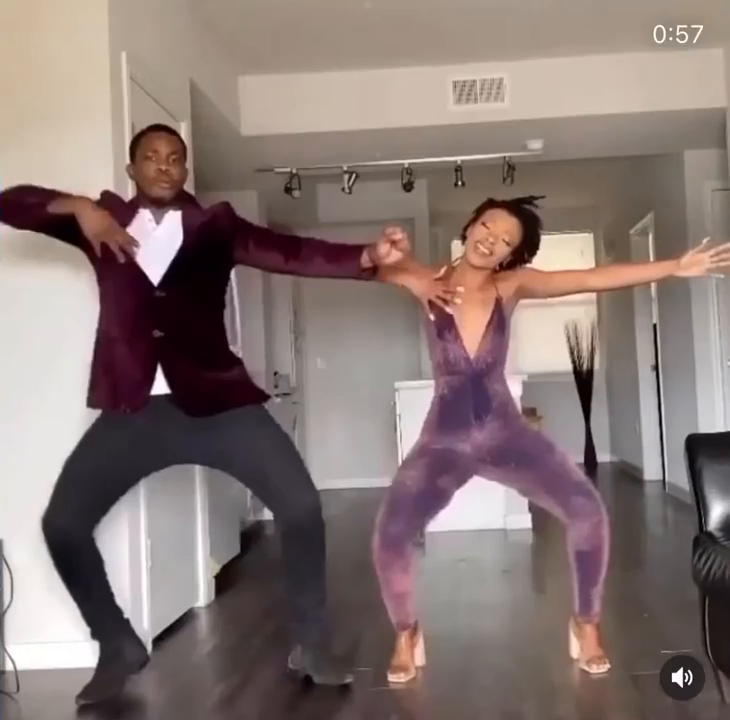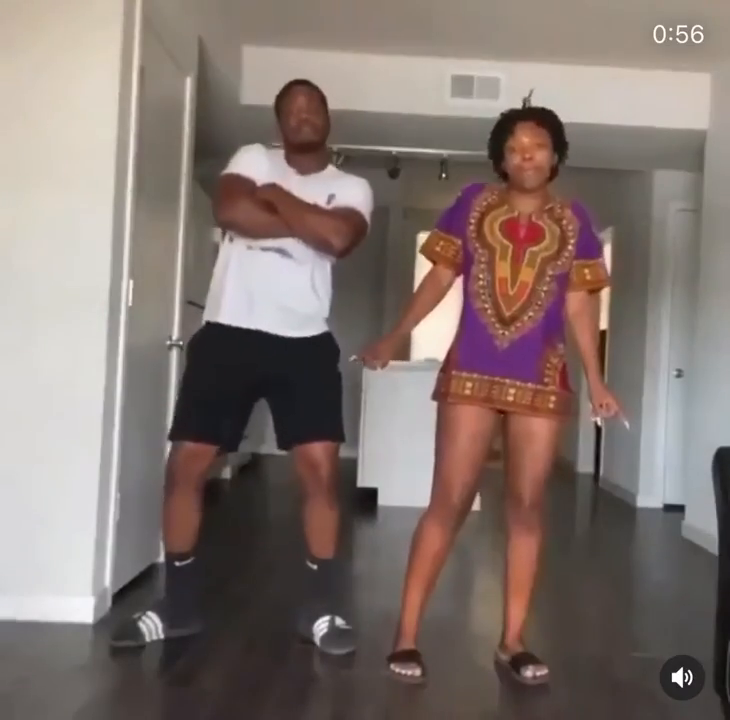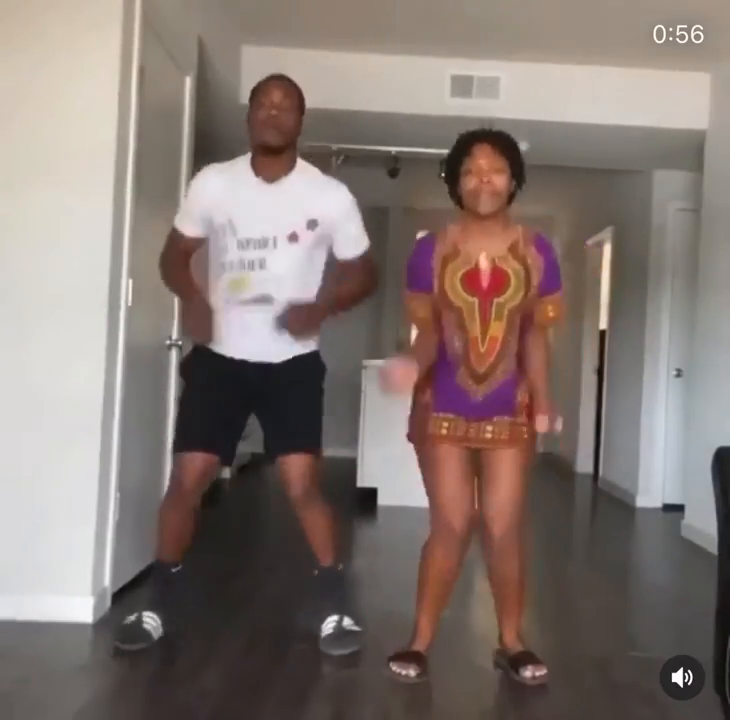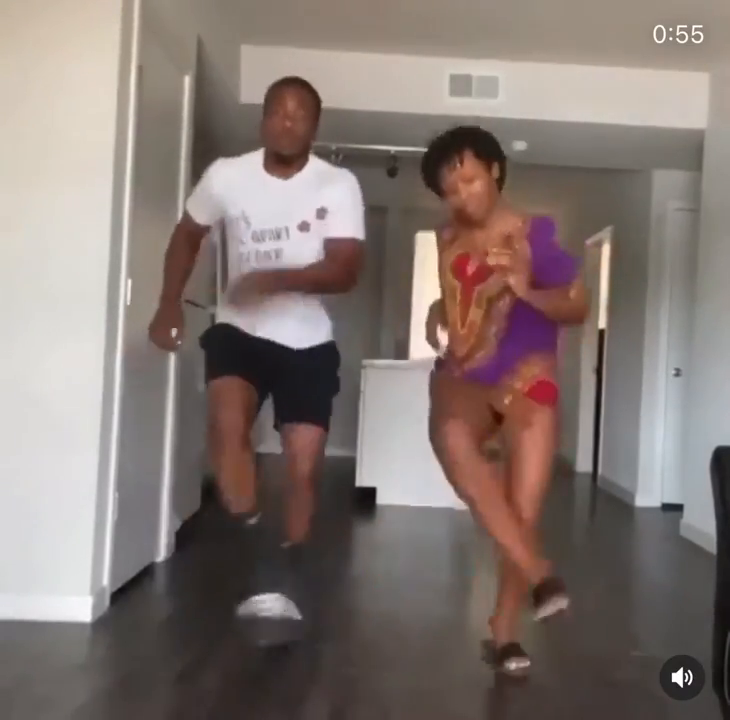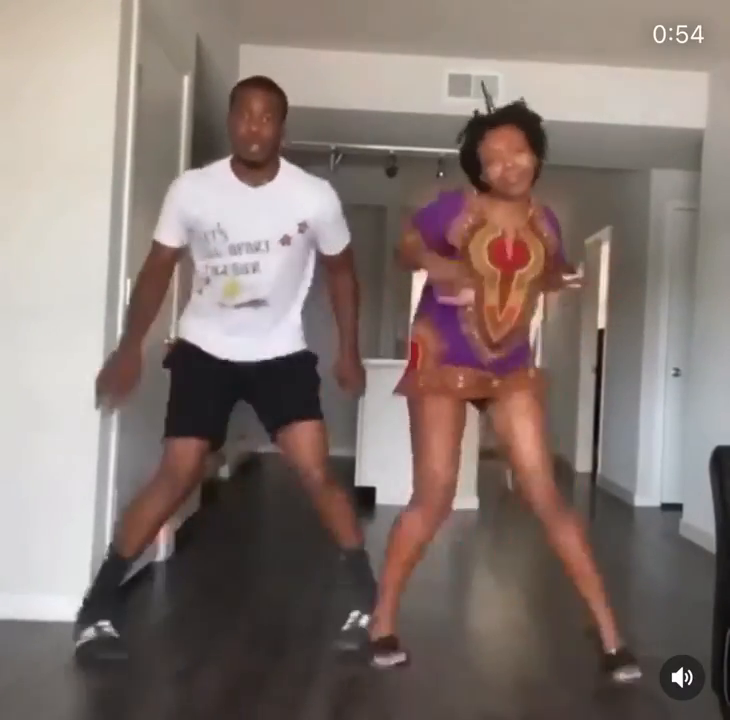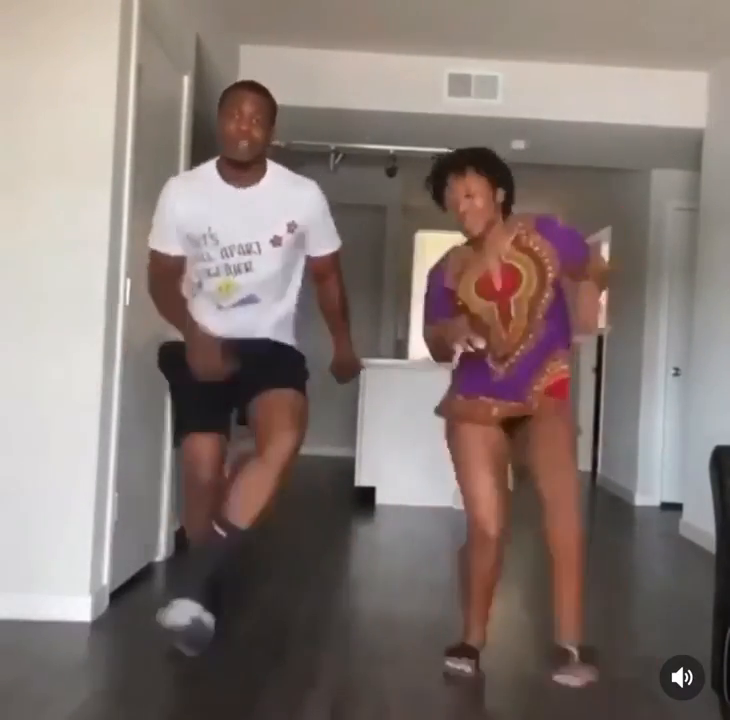
dt=0.7s
person 1, frame 1
left shoulder: (213, 226)
right shoulder: (103, 220)
left elbow: (289, 253)
left wrist: (366, 259)
right wrist: (75, 205)
left hip: (216, 400)
right hip: (133, 407)
left knee: (301, 507)
right knee: (62, 523)
left ankle: (310, 643)
right ankle: (118, 645)
person 1, frame 2
left shoulder: (353, 187)
right shoulder: (253, 158)
left elbow: (338, 237)
right elbow: (229, 211)
left wrist: (277, 198)
right wrist: (305, 220)
left hip: (304, 343)
right hip: (228, 334)
left knee: (320, 469)
right knee: (186, 464)
left ankle: (320, 607)
right ankle: (179, 602)
person 1, frame 3
left shoulder: (330, 196)
right shoulder: (211, 183)
left elbow: (361, 274)
right elbow: (175, 255)
left wrist: (318, 308)
right wrist: (193, 300)
left hip: (291, 362)
right hip: (219, 356)
left knee: (302, 486)
right knee: (187, 483)
left ankle: (333, 607)
right ankle: (160, 601)
person 1, frame 4
left shoulder: (339, 186)
right shoulder: (224, 175)
left elbow: (345, 271)
right elbow: (186, 235)
left wrist: (274, 280)
right wrist: (167, 308)
left hip: (308, 345)
right hip: (239, 331)
left knee: (303, 468)
right knee: (228, 418)
left ankle: (280, 581)
right ankle: (260, 570)
person 1, frame 5
left shoulder: (316, 196)
right shoulder: (191, 189)
left elbow: (341, 270)
right elbow: (158, 269)
left wrist: (349, 350)
right wrist: (129, 348)
left hip: (281, 353)
right hip: (206, 349)
left knee: (317, 473)
right knee: (177, 472)
left ankle: (363, 600)
right ankle: (99, 606)
person 1, frame 6
left shoulder: (303, 194)
right shoulder: (183, 192)
left elbow: (325, 274)
right elbow: (162, 279)
left wrist: (343, 344)
right wrist: (193, 335)
left hip: (271, 343)
right hip: (204, 346)
left knee: (283, 431)
right knee: (204, 473)
left ankle: (201, 573)
right ankle: (199, 595)
person 2, frame 1
left shoulder: (510, 286)
left elbow: (591, 279)
left wrist: (673, 267)
left hip: (505, 433)
right hip: (443, 440)
left knee: (587, 511)
right knee: (390, 535)
left ankle: (586, 625)
right ankle: (406, 636)
person 2, frame 2
left shoulder: (574, 220)
right shoulder: (473, 203)
left elbow: (579, 304)
right elbow: (439, 278)
left wrist: (596, 380)
right wrist: (394, 339)
left hip: (540, 382)
right hip: (471, 374)
left knee: (526, 507)
right knee: (449, 501)
left ankle: (512, 640)
right ankle: (406, 634)
person 2, frame 3
left shoulder: (537, 253)
right shoulder: (431, 251)
left elbow: (537, 333)
right elbow: (426, 334)
left wrist: (544, 399)
right wrist: (411, 366)
left hip: (508, 411)
right hip: (443, 408)
left knee: (503, 535)
right knee: (451, 527)
left ankle: (511, 642)
right ankle: (420, 641)
person 2, frame 4
left shoulder: (536, 234)
right shoulder: (450, 234)
left elbow: (576, 308)
left wrist: (524, 291)
right wrist: (439, 310)
left hip: (526, 382)
right hip: (463, 377)
left knee: (524, 515)
right knee: (452, 441)
left ankle: (503, 634)
right ankle: (537, 571)
person 2, frame 5
left shoulder: (545, 225)
right shoulder: (456, 209)
right elbow: (408, 247)
left wrist: (563, 275)
right wrist: (433, 267)
left hip: (509, 371)
right hip: (443, 364)
left knee: (545, 498)
right knee: (433, 499)
left ankle: (610, 636)
right ankle: (382, 621)
person 2, frame 6
left shoulder: (548, 236)
right shoulder: (447, 270)
left elbow: (589, 271)
right elbow: (437, 347)
left wrist: (586, 281)
right wrist: (453, 335)
left hip: (543, 393)
right hip: (476, 399)
left knee: (560, 499)
right knee: (486, 527)
left ankle: (569, 637)
right ankle: (471, 639)
